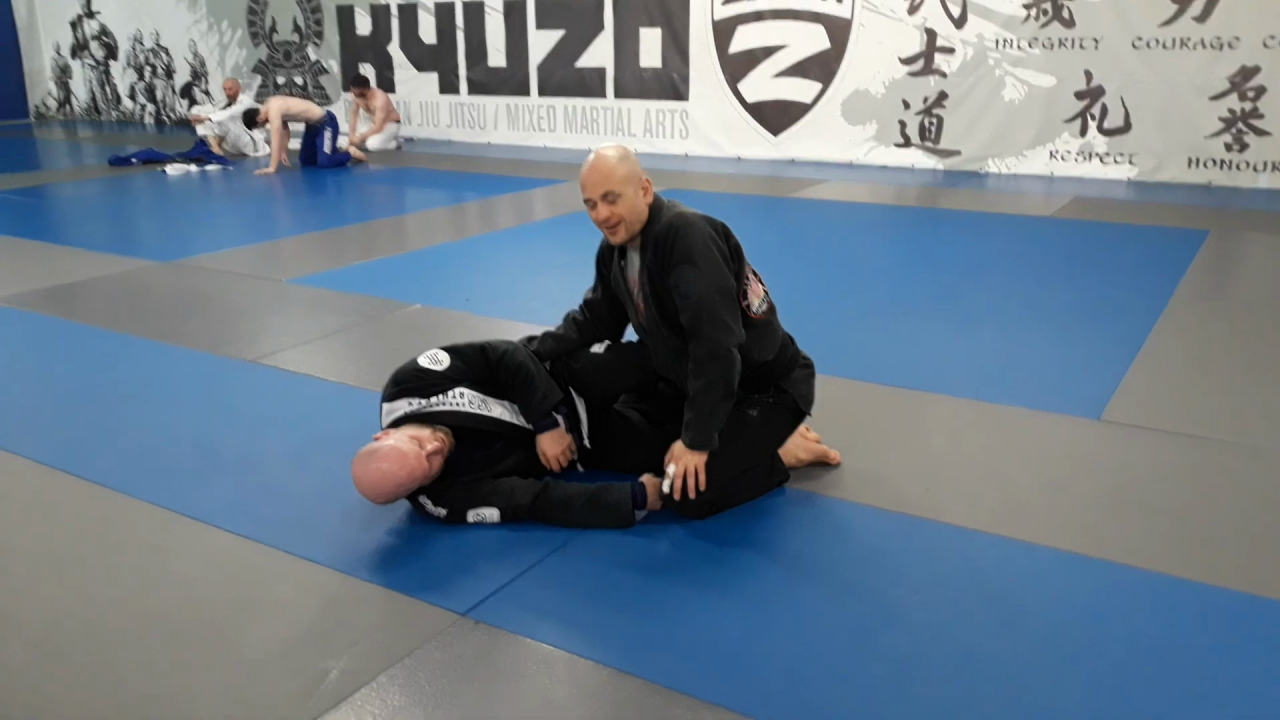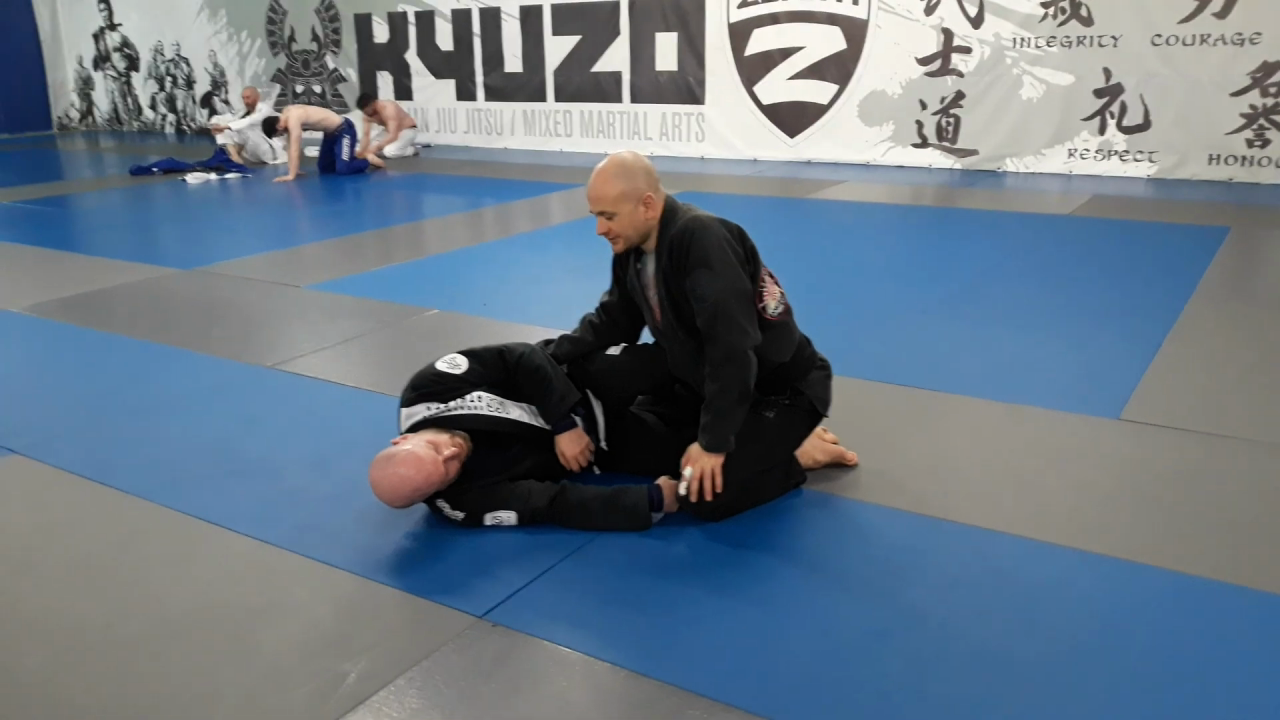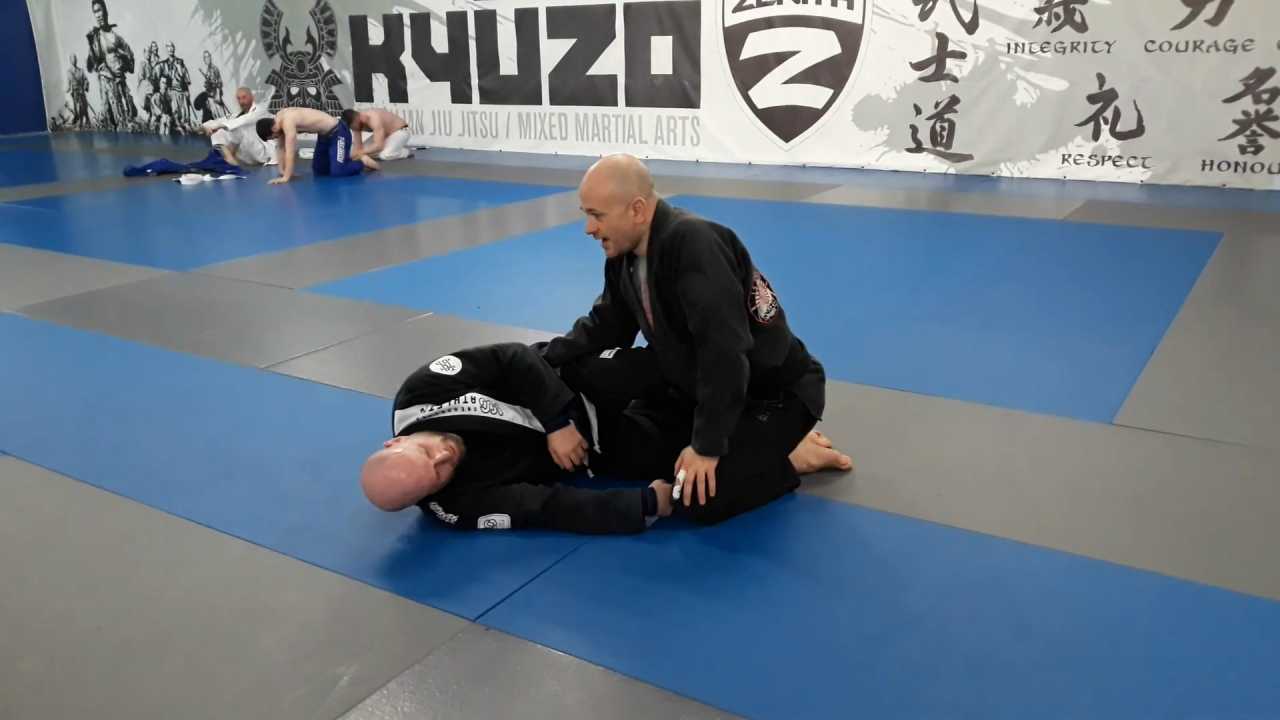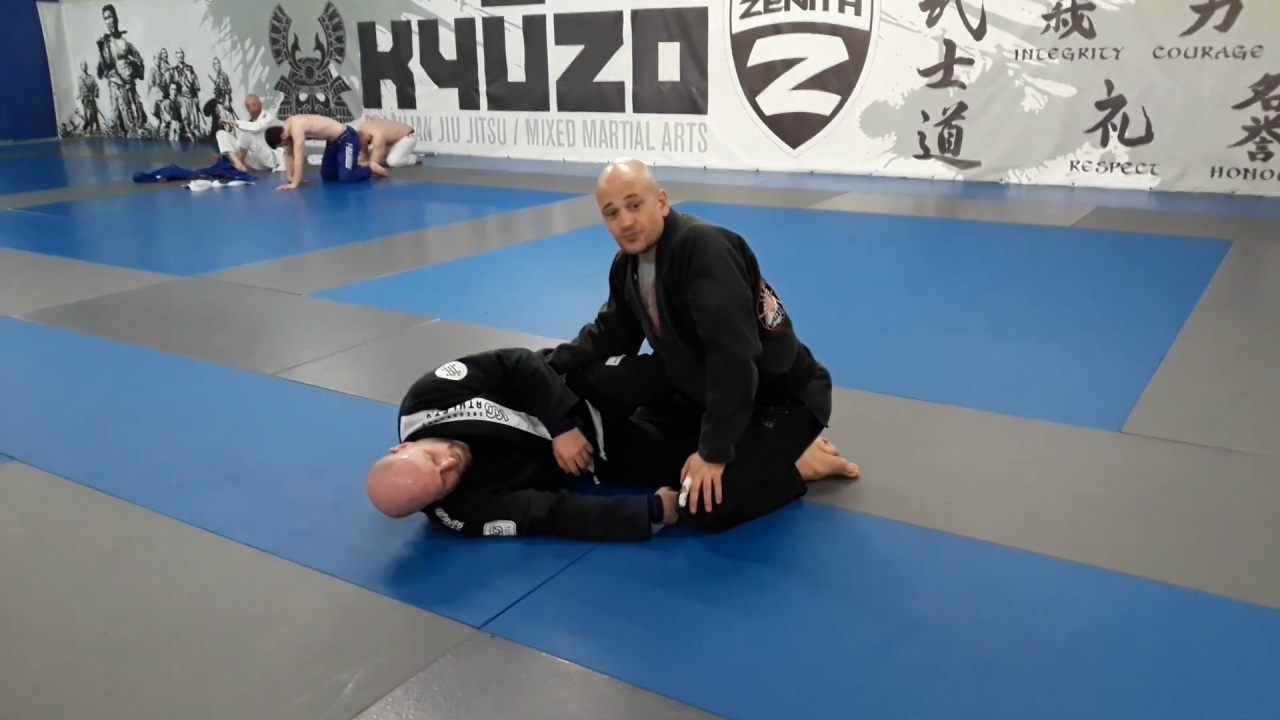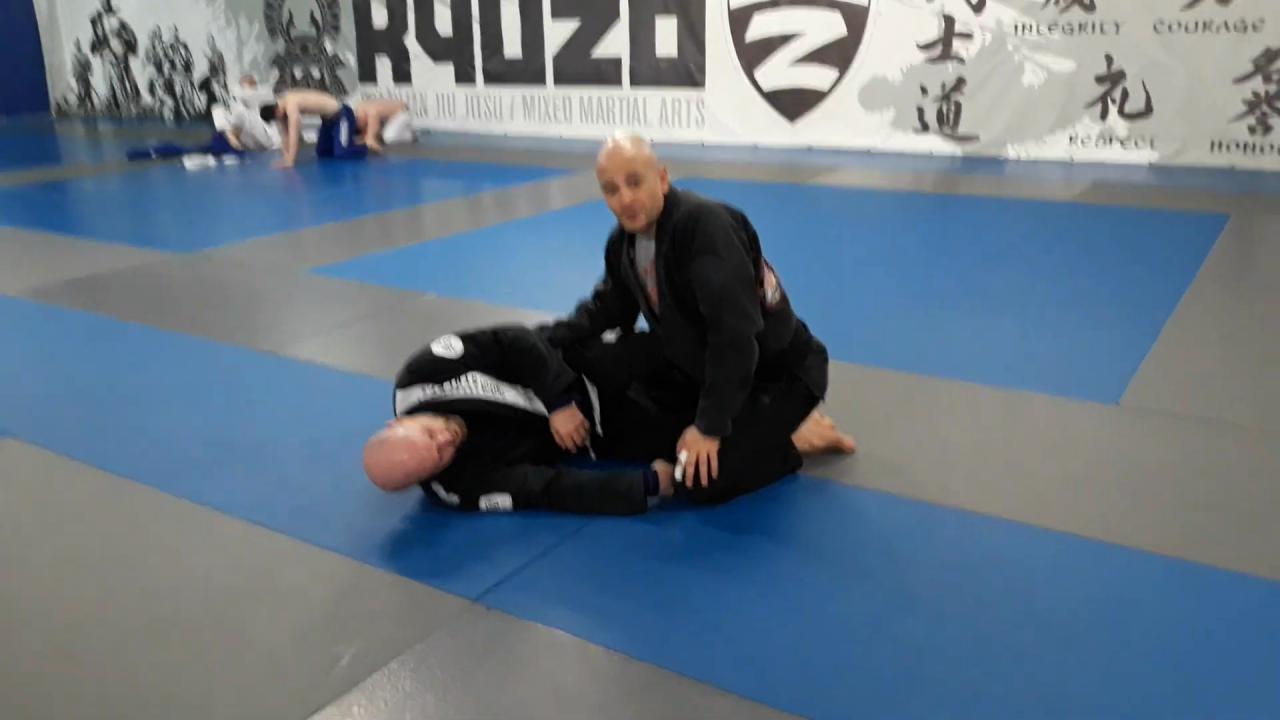
dt=0.3s
person 1, frame 1
left shoulder: (410, 384)
right shoulder: (450, 501)
left elbow: (504, 356)
right elbow: (542, 502)
left wrist: (546, 422)
right wrist: (642, 497)
left hip: (564, 379)
right hip: (585, 439)
person 1, frame 2
left shoulder: (429, 388)
right shoulder: (466, 503)
left elbow: (519, 359)
right elbow: (557, 505)
left wrist: (563, 422)
right wrist: (659, 501)
left hip: (581, 383)
right hip: (601, 441)
person 1, frame 3
left shoulder: (421, 390)
right shoulder: (460, 507)
left elbow: (513, 359)
right elbow: (552, 508)
left wrist: (557, 420)
right wrist: (651, 503)
left hip: (575, 383)
right hip: (595, 447)
right ankle: (786, 456)
person 1, frame 4
left shoulder: (428, 398)
right shoulder: (465, 513)
left elbow: (516, 364)
right elbow: (557, 515)
left wrist: (561, 424)
right wrist: (659, 511)
left hip: (581, 393)
right hip: (600, 454)
person 1, frame 5
left shoulder: (422, 372)
right shoulder: (462, 492)
left elbow: (505, 339)
right elbow: (554, 488)
left wrist: (558, 399)
right wrist: (655, 483)
left hip: (584, 375)
right ankle: (793, 435)
person 2, frame 1
left shoulder: (687, 237)
right shoulder: (615, 246)
left elbow: (716, 346)
right elbow: (596, 319)
left wrist: (697, 440)
right wrist: (531, 352)
left hip: (763, 385)
left knee: (689, 495)
left ankle: (787, 450)
person 2, frame 2
left shoulder: (703, 241)
right shoulder: (631, 250)
left elbow: (732, 348)
right elbow: (612, 321)
left wrist: (713, 441)
right wrist: (549, 355)
left hip: (779, 387)
left knee: (706, 499)
left ankle: (801, 452)
person 2, frame 3
left shoulder: (694, 245)
right shoulder: (625, 254)
left elbow: (724, 352)
right elbow: (605, 325)
left wrist: (707, 445)
right wrist: (543, 358)
left hip: (773, 390)
left knee: (700, 503)
left ankle: (797, 454)
person 2, frame 4
left shoulder: (704, 250)
right shoulder: (629, 262)
left elbow: (733, 358)
right elbow: (611, 333)
left wrist: (714, 451)
right wrist: (549, 365)
left hip: (779, 397)
left knee: (709, 510)
left ankle: (802, 463)
person 2, frame 5
left shoulder: (706, 226)
right shoulder: (624, 239)
left elbow: (734, 334)
right elbow: (607, 308)
left wrist: (710, 426)
right wrist: (546, 341)
left hip: (774, 371)
right hip: (696, 359)
left knee: (704, 482)
left ankle: (794, 435)
